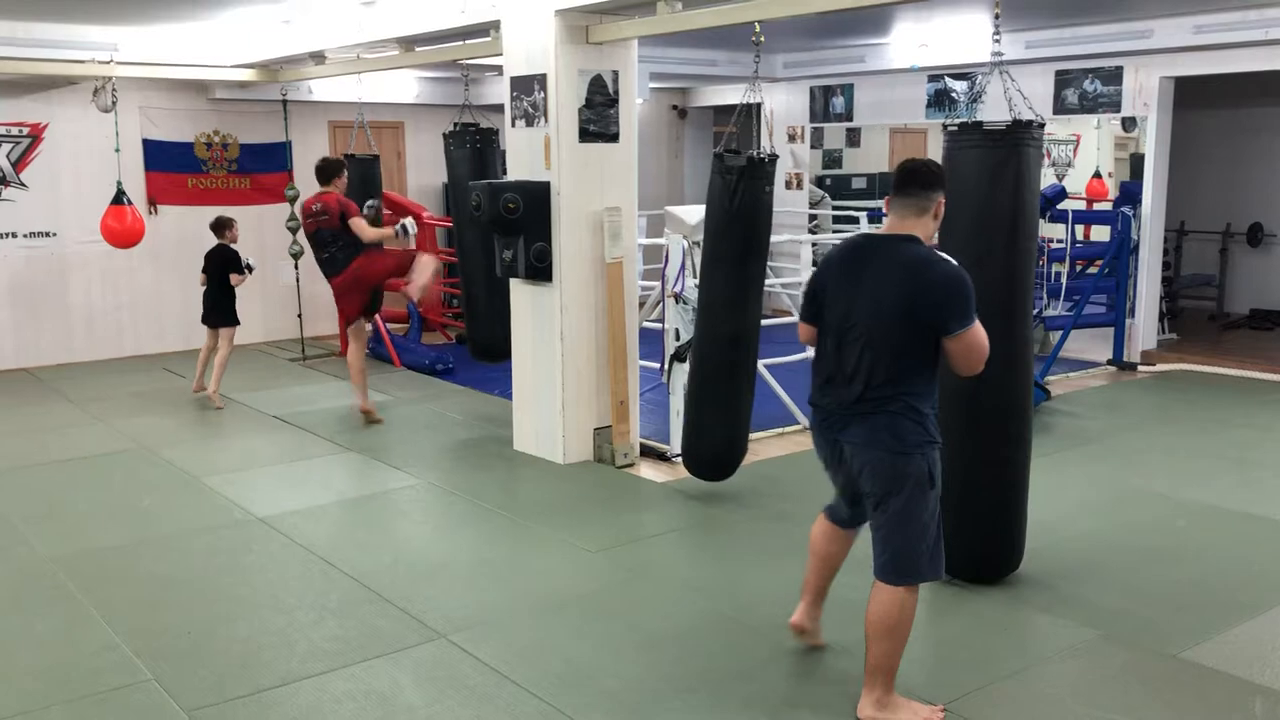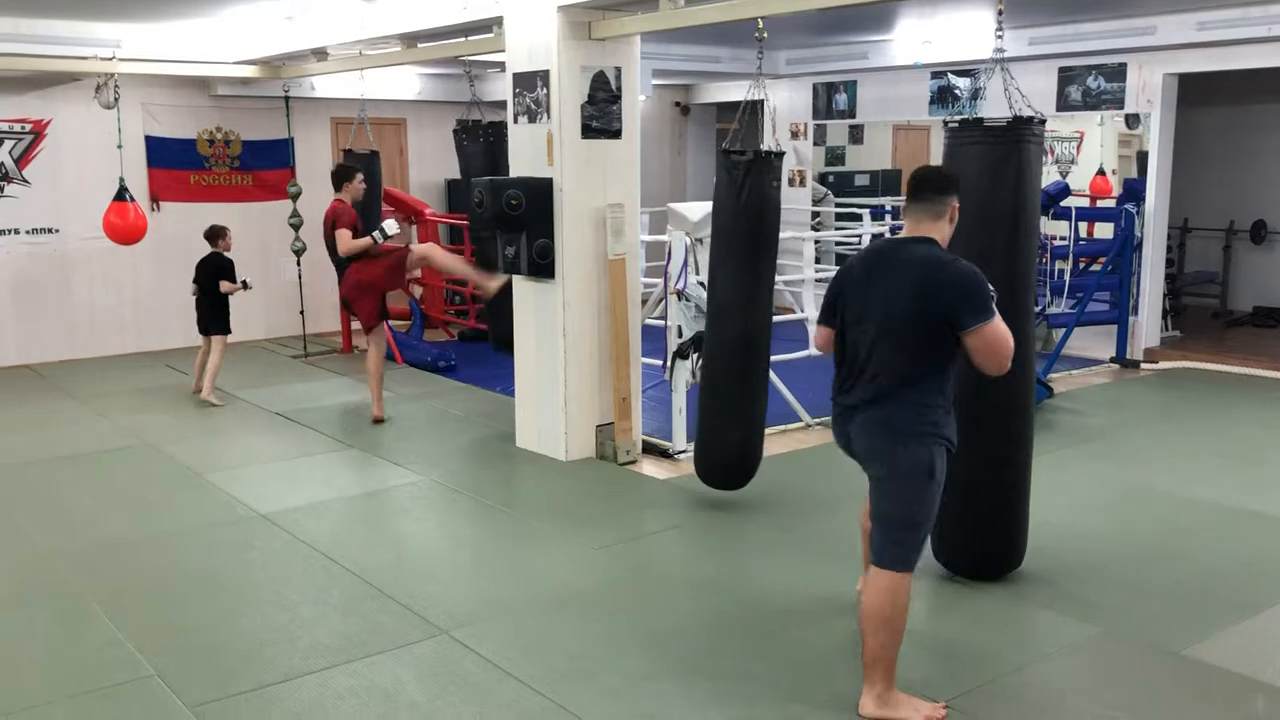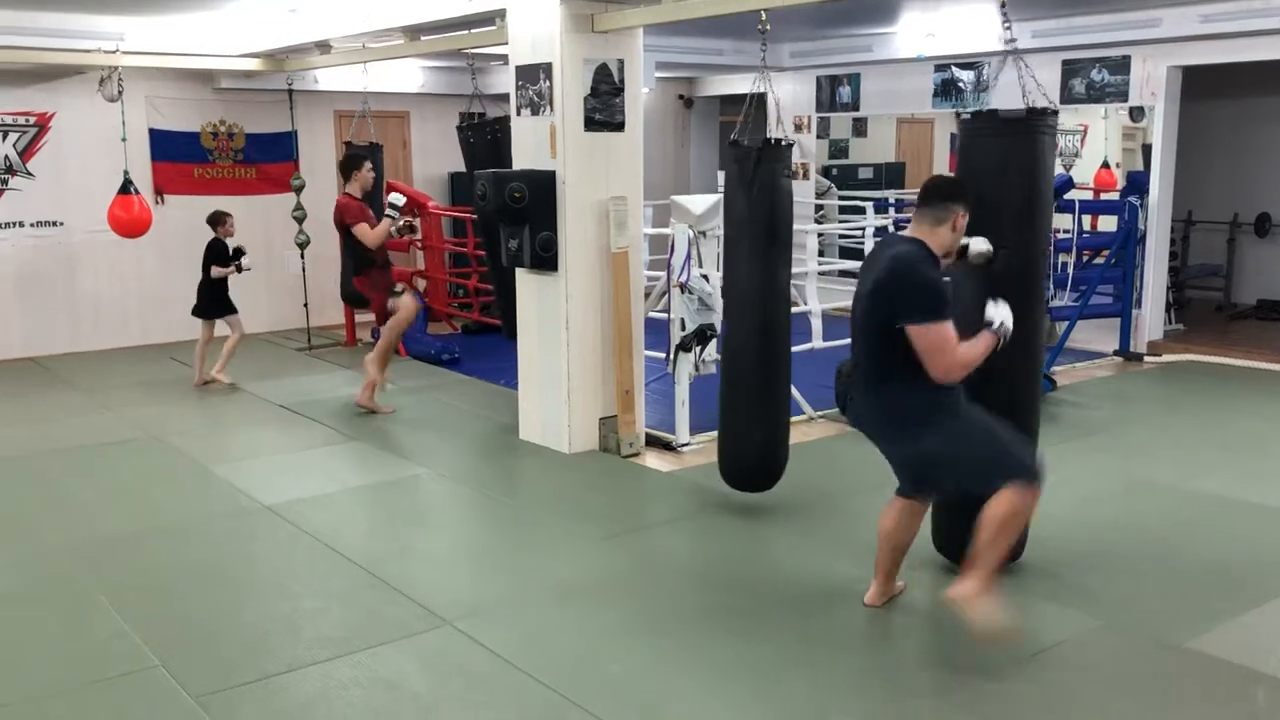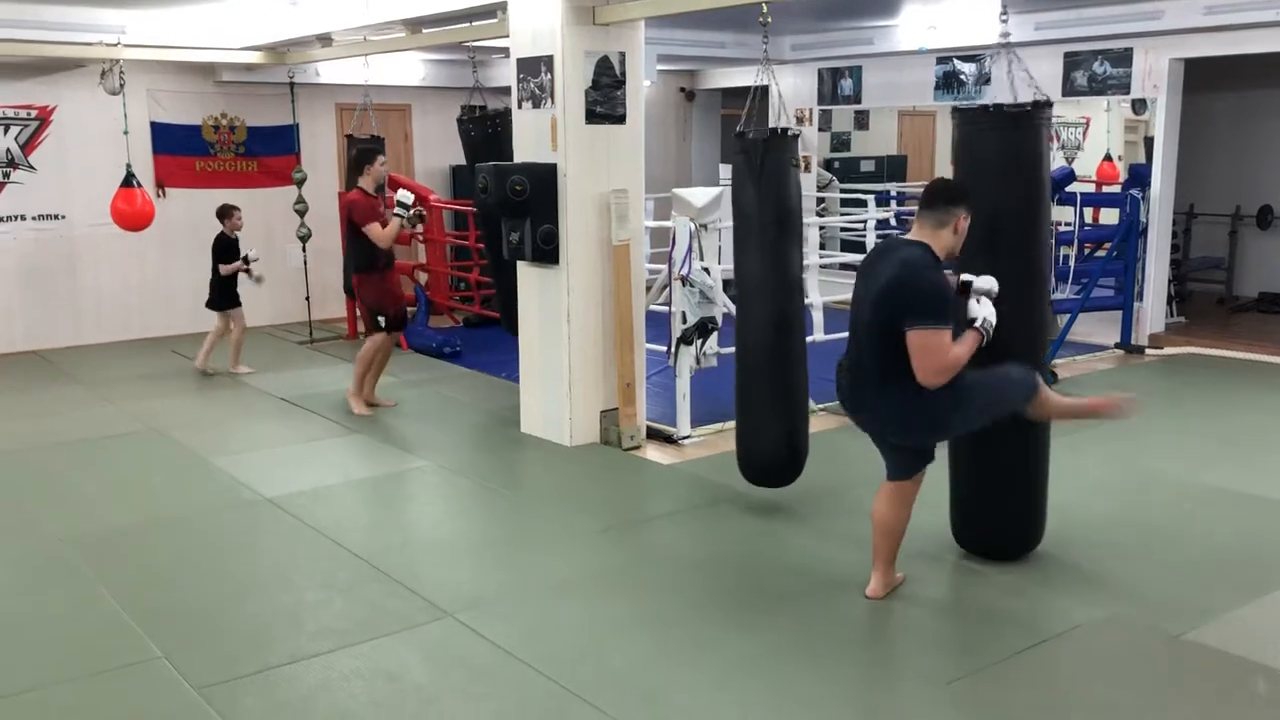
dt=0.2s
person 1, frame 1
left shoulder: (837, 259)
right shoulder: (942, 276)
left elbow: (807, 335)
right elbow: (971, 361)
left hip: (831, 424)
right hip: (896, 437)
left knee: (845, 511)
right knee: (900, 571)
left ankle: (808, 610)
person 1, frame 2
left shoulder: (859, 264)
right shoulder: (957, 276)
left elbow: (824, 341)
right elbow: (997, 361)
right wrist: (985, 305)
left hip: (853, 418)
right hip: (908, 428)
left knee: (887, 496)
right knee: (895, 558)
left ankle: (870, 585)
person 1, frame 3
left shoulder: (889, 251)
right shoulder: (917, 278)
right elbow: (948, 368)
left wrist: (957, 256)
right wrist: (994, 332)
left hip: (875, 404)
right hip: (917, 408)
left knee: (915, 490)
right knee: (1021, 478)
left ankle: (882, 584)
right ankle: (974, 584)
person 1, frame 4
left shoulder: (882, 254)
right shoulder: (928, 285)
right elbow: (935, 374)
left wrist: (963, 284)
right wrist: (978, 329)
left hip: (865, 401)
right hip: (911, 403)
left knee: (903, 476)
right knee: (1020, 383)
left ankle: (881, 576)
right ankle: (1092, 407)
person 2, frame 1
left shoulder: (307, 207)
right shoulder: (341, 202)
right elbow: (367, 236)
left wrist: (361, 215)
right wrist: (400, 230)
left hip: (338, 279)
right hip: (361, 265)
left knee: (356, 339)
right knee: (427, 260)
left ankle: (364, 402)
right ankle: (417, 288)
person 2, frame 2
left shoulder: (333, 212)
right shoulder: (343, 212)
right elbow: (344, 249)
left wrist: (379, 238)
right wrist: (377, 236)
left hip: (351, 284)
right hip: (363, 274)
left knee: (376, 341)
right knee: (427, 251)
left ankle: (377, 407)
right ankle: (484, 283)
person 2, frame 3
left shoulder: (359, 204)
right shoulder: (346, 206)
right elbow: (372, 242)
left wrist: (396, 230)
right wrist: (391, 212)
left hip: (379, 274)
right hip: (369, 277)
left knee: (391, 334)
right knee: (408, 308)
left ankle: (367, 395)
right ankle: (373, 361)
person 2, frame 4
left shoulder: (374, 198)
right shoulder: (355, 202)
right elbow: (384, 240)
left wrist: (407, 220)
right wrist: (400, 210)
left hip: (386, 273)
right hip: (368, 277)
left knee: (392, 335)
right knee: (379, 338)
left ankle: (368, 392)
right ankle: (355, 391)
person 3, frame 1
left shoulder: (210, 254)
right shoulder: (231, 254)
left elbow: (203, 281)
right elbow: (235, 281)
right wrist: (248, 270)
left hip: (210, 301)
right hip: (224, 303)
left knee: (210, 343)
right knee: (225, 346)
left ankle: (198, 382)
right ankle: (213, 389)
person 3, frame 2
left shoulder: (202, 262)
right shoulder: (225, 262)
left elbow: (194, 291)
right elbow: (225, 288)
right wrist: (243, 285)
left hip: (202, 308)
right hip: (217, 310)
left knee: (206, 347)
right knee: (218, 351)
left ankle: (197, 385)
right ankle: (207, 391)
person 3, frame 3
left shoulder: (212, 245)
right shoulder: (221, 247)
right elbow: (215, 273)
left wrist: (235, 256)
right wrist: (238, 267)
left hip: (205, 294)
right hip: (217, 295)
left knee: (206, 336)
right knee: (238, 332)
left ankle: (200, 376)
right ankle: (218, 370)
person 3, frame 4
left shoulder: (233, 238)
right shoulder: (223, 242)
right elbow: (224, 270)
left wrist: (249, 271)
right wrist: (246, 260)
left hip: (222, 288)
right hip: (224, 288)
left knee: (223, 326)
right knee: (239, 325)
left ankle: (201, 360)
right ankle: (235, 365)
